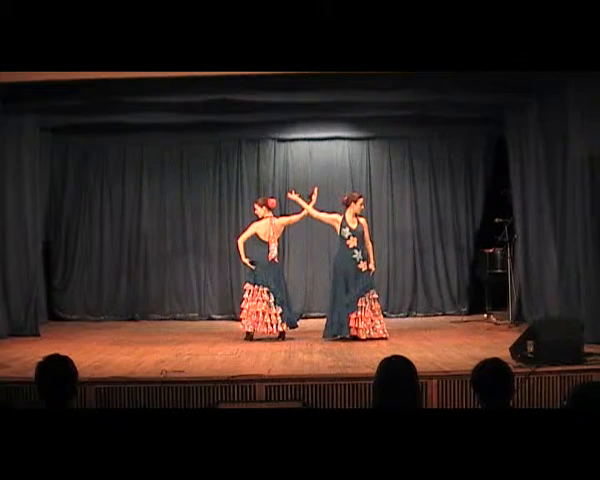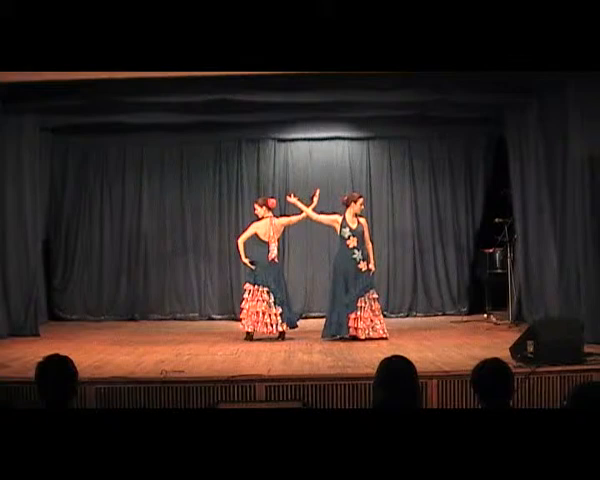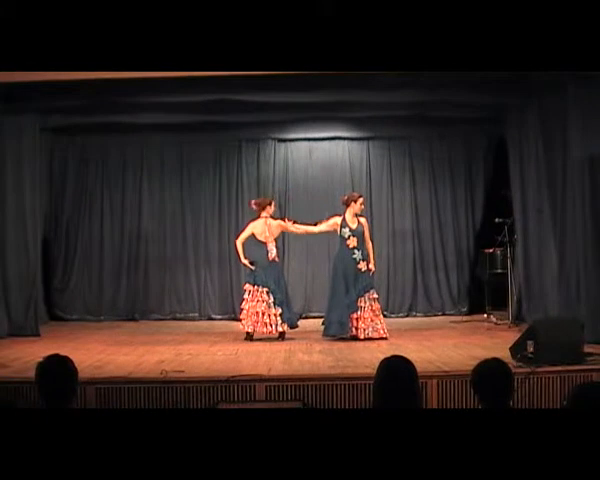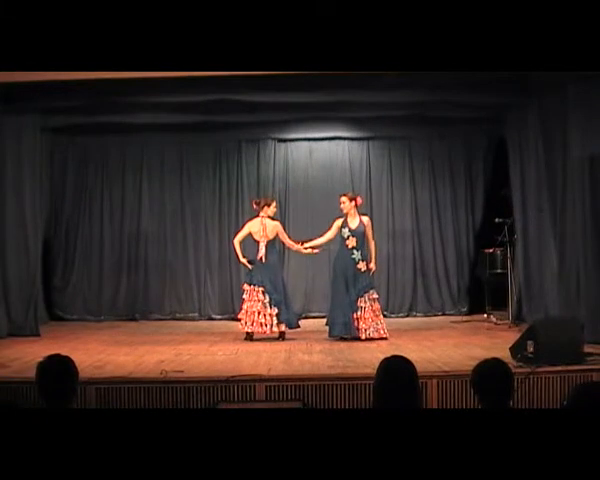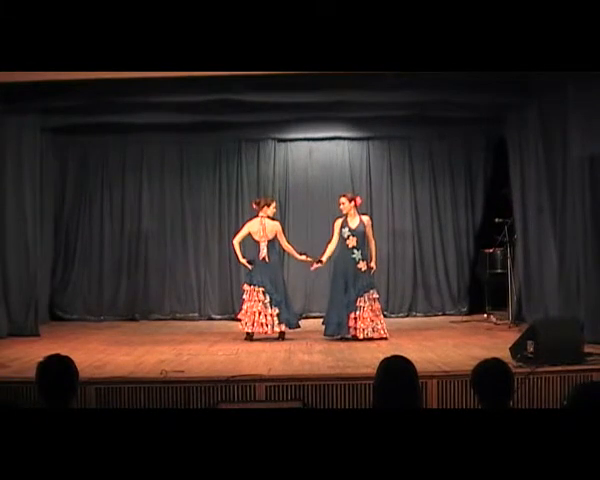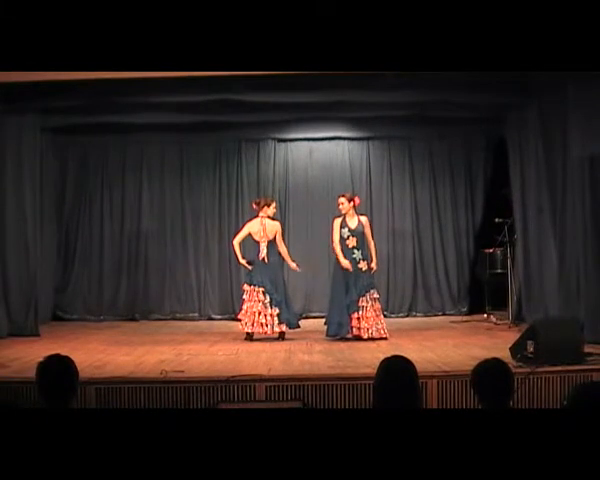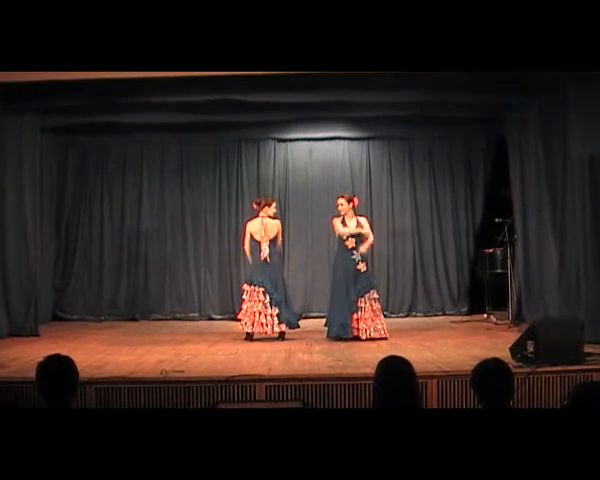
dt=0.5s
person 1, frame 1
left shoulder: (362, 221)
right shoulder: (337, 219)
left elbow: (368, 243)
right elbow: (315, 213)
left wrist: (371, 262)
right wrist: (298, 199)
left hip: (360, 264)
right hip: (344, 263)
left knee: (363, 296)
right knee: (344, 296)
left ankle: (362, 331)
right ankle: (345, 331)
person 1, frame 2
left shoulder: (362, 221)
right shoulder: (337, 219)
left elbow: (368, 243)
right elbow: (315, 216)
left wrist: (371, 262)
right wrist: (297, 202)
left hip: (361, 264)
right hip: (344, 263)
left knee: (363, 296)
right knee: (344, 296)
left ankle: (363, 330)
right ankle: (345, 330)
person 1, frame 3
left shoulder: (363, 221)
right shoulder: (338, 221)
left elbow: (368, 242)
right elbow: (316, 229)
left wrist: (371, 262)
right wrist: (293, 226)
left hip: (361, 264)
right hip: (344, 263)
left knee: (363, 296)
right knee: (344, 296)
left ankle: (364, 331)
right ankle: (345, 330)
person 1, frame 4
left shoulder: (365, 220)
right shoulder: (340, 222)
left elbow: (371, 242)
right elbow: (325, 238)
left wrist: (373, 261)
right wrist: (304, 245)
left hip: (360, 264)
right hip: (343, 263)
left knee: (363, 296)
right knee: (344, 296)
left ankle: (364, 331)
right ankle: (345, 331)
person 1, frame 5
left shoulder: (365, 220)
right shoulder: (339, 222)
left elbow: (371, 241)
right elbow: (334, 242)
left wrist: (373, 260)
right wrist: (323, 259)
left hip: (360, 264)
right hip: (343, 263)
left knee: (364, 295)
right knee: (343, 295)
left ankle: (365, 331)
right ankle: (345, 331)
person 1, frame 6
left shoulder: (363, 220)
right shoulder: (338, 221)
left elbow: (370, 241)
right elbow: (335, 242)
left wrist: (374, 260)
right wrist: (341, 259)
left hip: (361, 263)
right hip: (345, 262)
left knee: (364, 295)
right knee: (344, 295)
left ankle: (364, 331)
right ankle: (345, 331)
person 1, frame 7
left shoulder: (361, 220)
right shoulder: (337, 221)
left elbow: (371, 238)
right elbow: (342, 231)
left wrist: (366, 245)
right wrist: (360, 230)
left hip: (359, 262)
right hip: (343, 263)
left knee: (364, 295)
right knee: (344, 295)
left ankle: (364, 331)
right ankle: (345, 331)
person 2, frame 1
left shoulder: (257, 225)
right shoulder: (281, 222)
left elbow: (240, 240)
right elbow: (300, 215)
left wrist: (243, 257)
right wrist: (312, 202)
left hip: (258, 267)
right hip: (274, 266)
left knee: (254, 298)
right knee: (277, 297)
left ankle: (250, 332)
right ankle: (281, 331)
person 2, frame 2
left shoulder: (257, 225)
right shoulder: (281, 222)
left elbow: (240, 240)
right elbow: (302, 216)
left wrist: (243, 257)
right wrist: (314, 204)
left hip: (258, 266)
right hip: (274, 266)
left knee: (254, 299)
right knee: (277, 297)
left ankle: (250, 332)
right ankle: (281, 331)
person 2, frame 3
left shoulder: (253, 225)
right shoulder: (277, 224)
left elbow: (239, 241)
left wrist: (243, 259)
left hip: (258, 266)
right hip: (273, 266)
left knee: (253, 297)
right knee: (277, 296)
left ankle: (250, 332)
right ankle: (281, 331)
person 2, frame 4
left shoulder: (251, 224)
right shoulder: (276, 225)
left elbow: (236, 240)
right elbow: (288, 243)
left wrist: (241, 258)
right wrist: (304, 250)
left hip: (257, 265)
right hip: (272, 264)
left knee: (254, 297)
right knee: (277, 296)
left ankle: (250, 332)
right ankle: (281, 331)
person 2, frame 5
left shoulder: (251, 224)
right shoulder: (275, 225)
left elbow: (235, 241)
right elbow: (285, 245)
left wrist: (241, 258)
right wrist: (299, 257)
left hip: (257, 264)
right hip: (273, 264)
left knee: (253, 297)
right knee: (277, 295)
left ankle: (250, 332)
right ankle: (281, 331)
person 2, frame 6
left shoulder: (251, 224)
right shoulder: (275, 225)
left elbow: (235, 241)
right elbow: (281, 247)
left wrist: (241, 259)
right wrist: (290, 262)
left hip: (257, 265)
right hip: (273, 264)
left knee: (254, 297)
right knee: (276, 295)
left ankle: (250, 332)
right ankle: (281, 331)
person 2, frame 7
left shoulder: (250, 225)
right shoulder: (276, 223)
left elbow: (247, 246)
right elbow: (279, 244)
left hip: (257, 264)
right hip: (273, 264)
left knee: (254, 297)
right knee: (277, 295)
left ankle: (250, 333)
right ankle: (281, 331)
